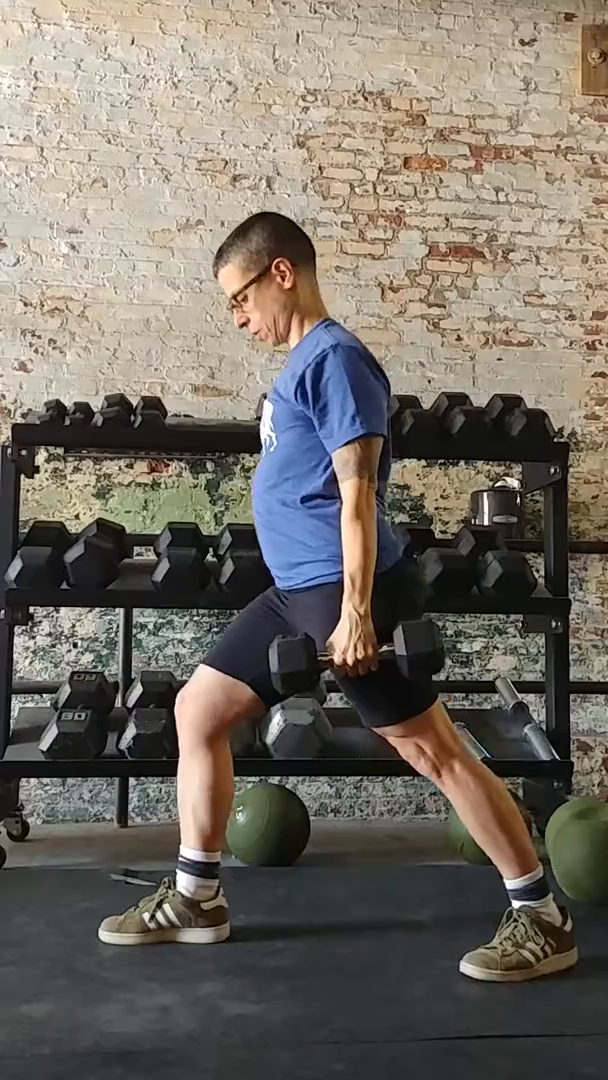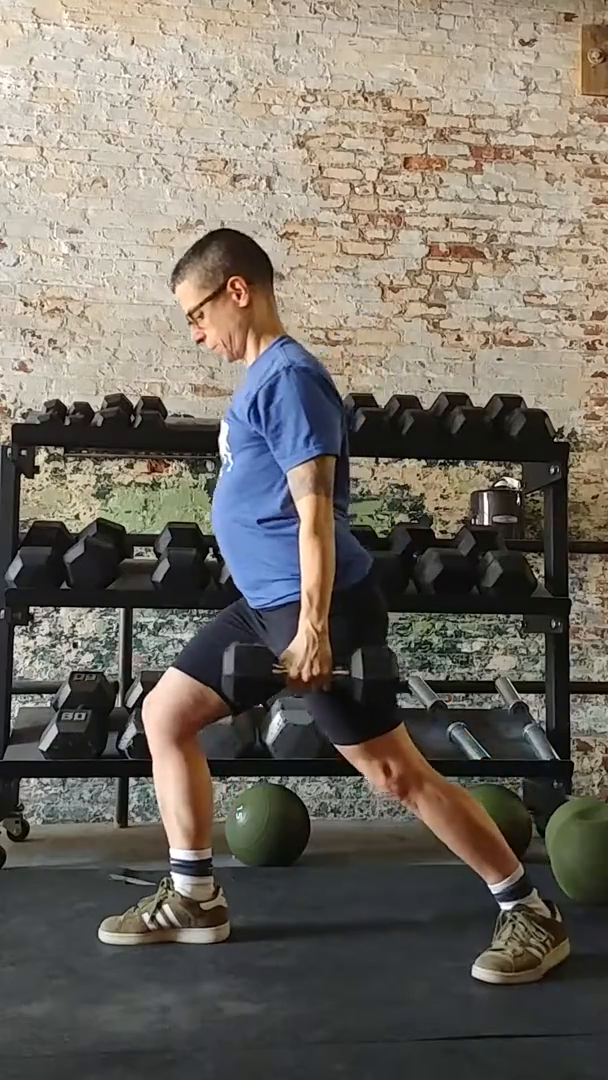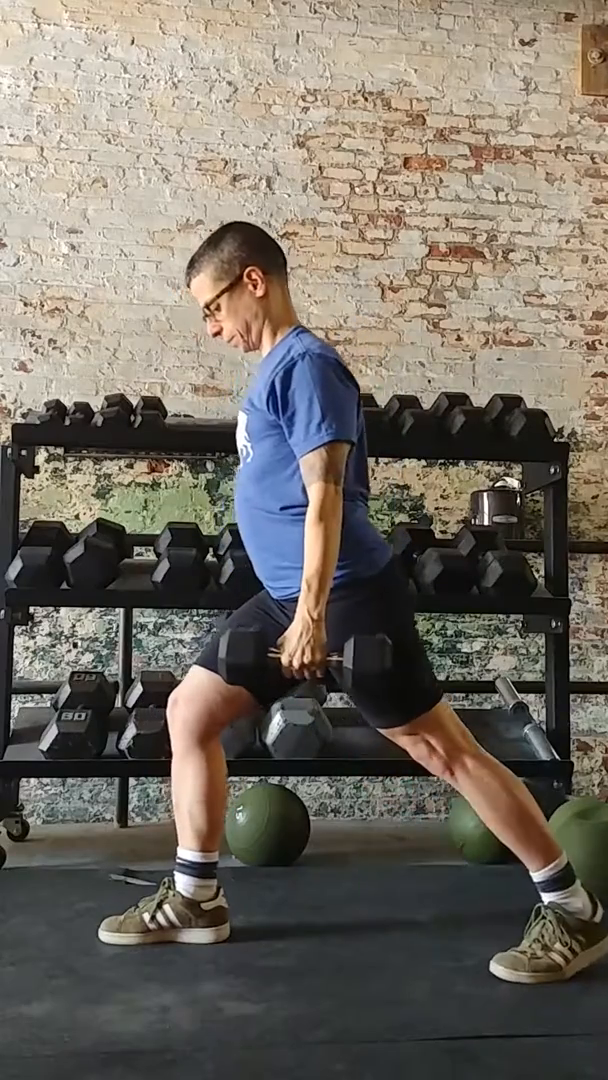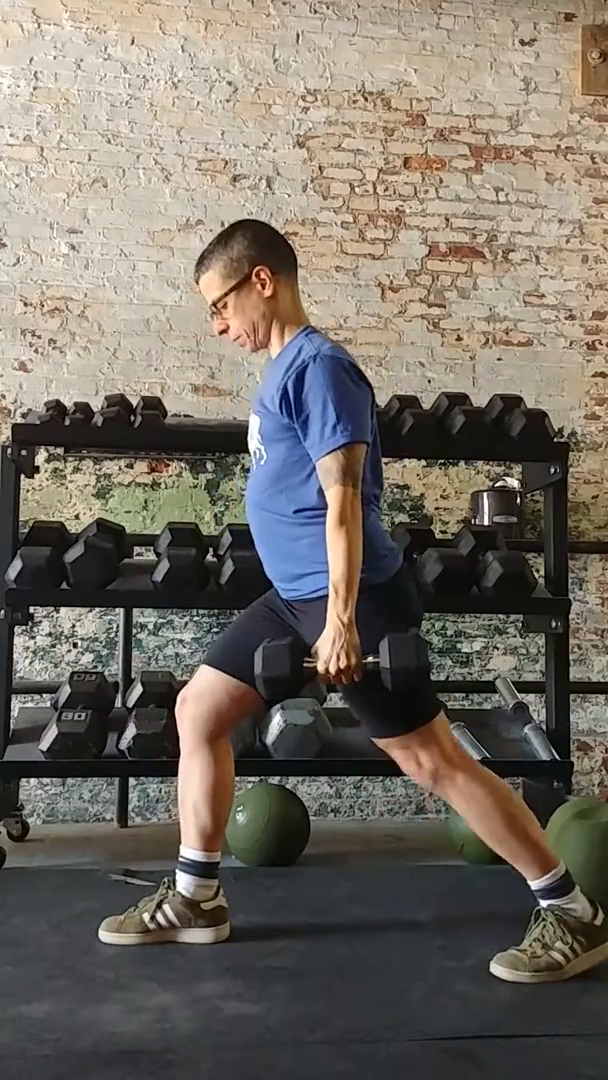
dt=0.4s
person 1, frame 1
left shoulder: (334, 357)
right shoulder: (302, 363)
left elbow: (358, 493)
left wrist: (357, 609)
left hip: (343, 590)
right hip: (296, 590)
left knee: (432, 749)
right knee: (197, 711)
left ankle: (543, 918)
right ankle: (195, 897)
person 1, frame 2
left shoulder: (289, 377)
right shoulder: (261, 379)
left elbow: (316, 511)
left wrist: (315, 630)
left hip: (320, 605)
right hip: (264, 603)
left knee: (396, 772)
right knee: (164, 714)
left ankle: (528, 914)
right ankle: (193, 897)
person 1, frame 3
left shoulder: (306, 364)
right shoulder: (276, 369)
left elbow: (326, 498)
left wrist: (312, 614)
left hip: (345, 593)
right hip: (285, 590)
left knee: (444, 748)
right knee: (187, 713)
right ankle: (195, 898)
person 1, frame 4
left shoulder: (318, 366)
right shoulder: (285, 368)
left elbow: (343, 501)
left wrist: (343, 616)
left hip: (352, 597)
right hip: (296, 593)
left knee: (435, 761)
right knee: (197, 711)
right ankle: (195, 898)
